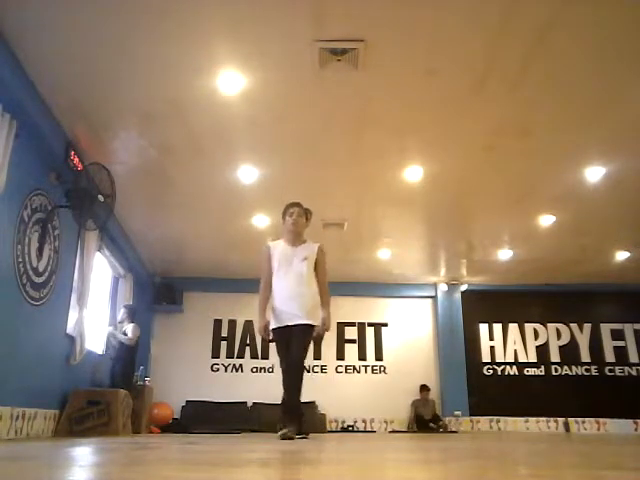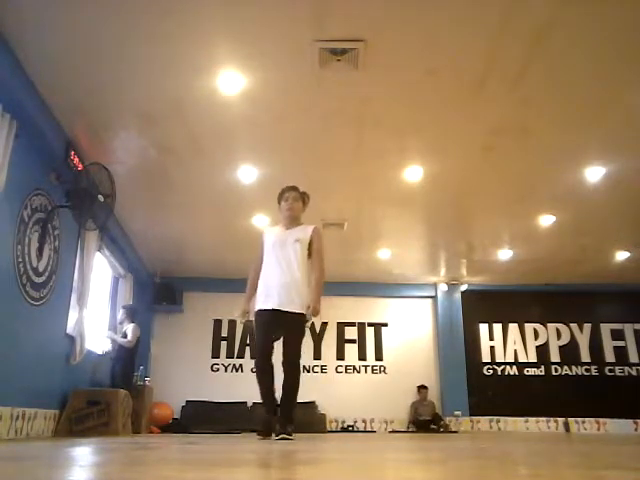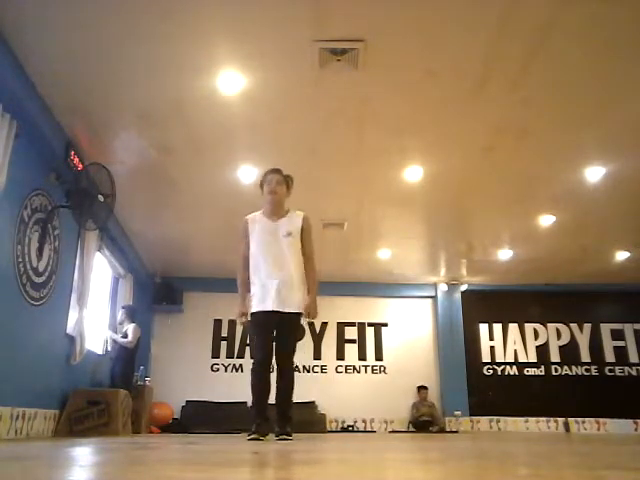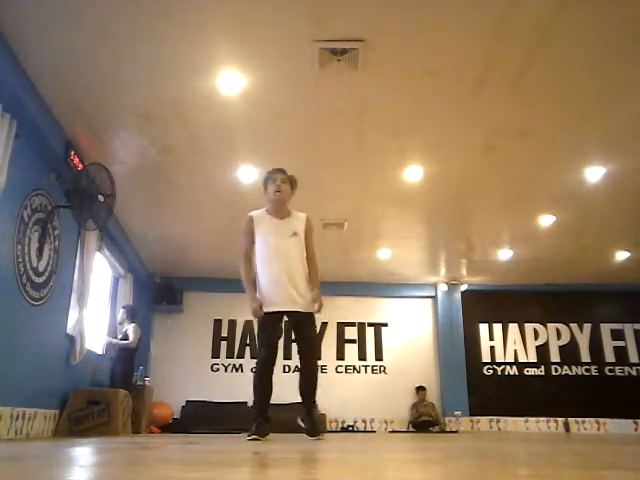
dt=0.5s
person 1, frame 1
left shoulder: (316, 250)
right shoulder: (271, 249)
left elbow: (323, 284)
right elbow: (265, 284)
left wrist: (326, 313)
right wrist: (262, 315)
left hip: (306, 317)
right hip: (280, 319)
left knee: (296, 364)
right knee: (287, 370)
left ankle: (289, 419)
right ankle: (295, 420)
person 1, frame 2
left shoulder: (311, 232)
right shoulder: (268, 234)
left elbow: (317, 265)
right elbow: (257, 268)
left wrist: (316, 296)
right wrist: (247, 300)
left hip: (296, 304)
right hip: (266, 303)
left knee: (291, 362)
right knee: (261, 355)
left ankle: (285, 421)
right ankle: (271, 413)
person 1, frame 3
left shoulder: (300, 220)
right shoulder: (250, 222)
left elbow: (309, 260)
right elbow: (244, 264)
left wrist: (312, 296)
right wrist: (243, 300)
left hip: (292, 301)
right hip: (261, 302)
left knee: (285, 361)
right knee: (261, 360)
left ankle: (283, 422)
right ankle: (260, 422)
person 1, frame 4
left shoulder: (303, 222)
right shoulder: (253, 221)
left elbow: (311, 261)
right elbow: (246, 260)
left wrist: (316, 291)
right wrist: (252, 296)
left hip: (301, 301)
right hip: (269, 301)
left knee: (309, 358)
right knee: (266, 359)
left ankle: (308, 415)
right ankle: (259, 422)
